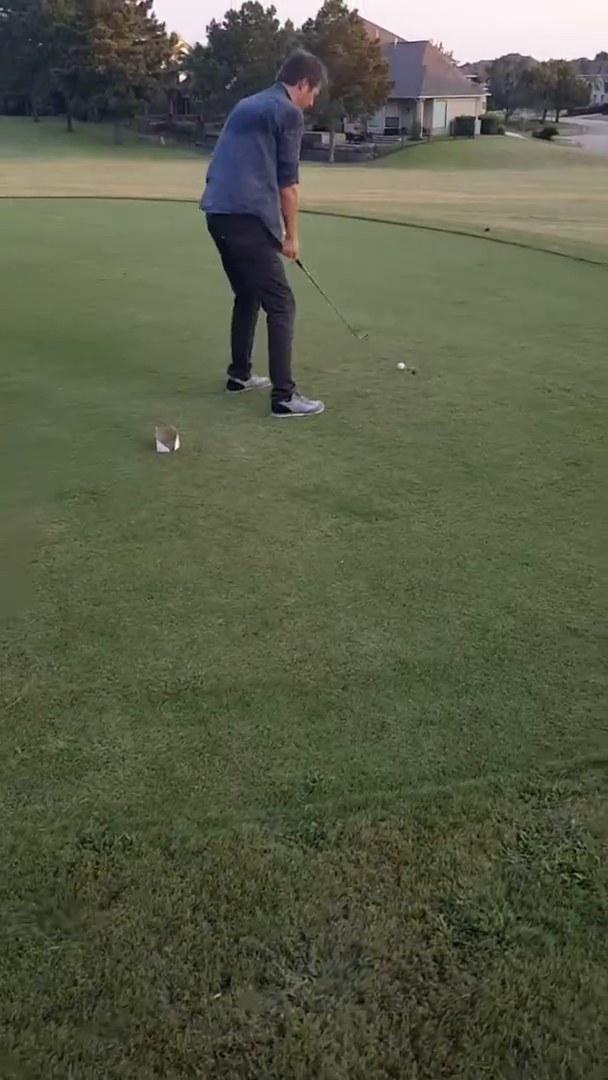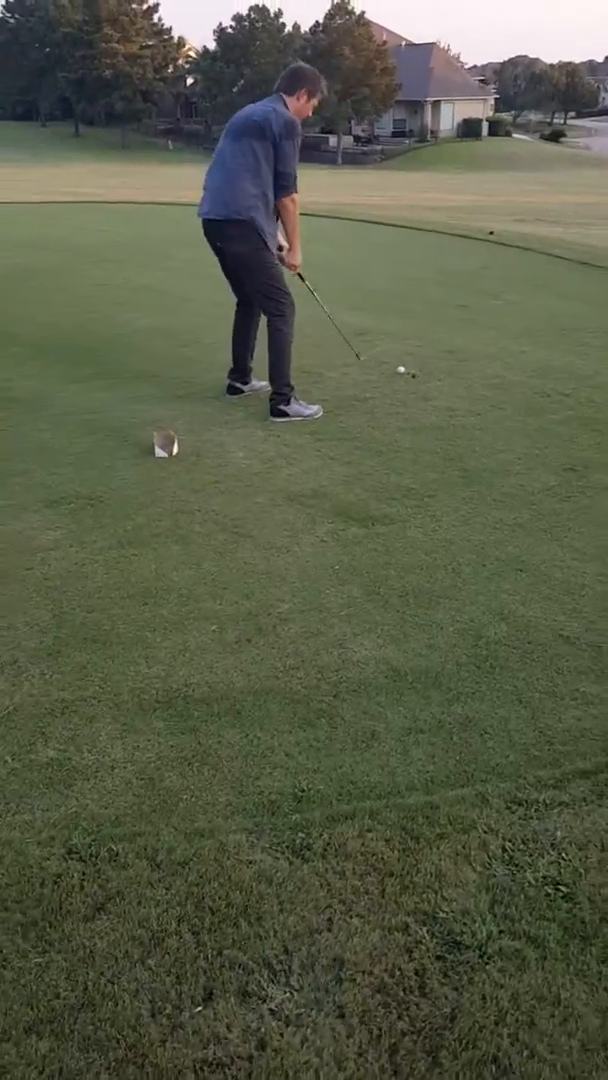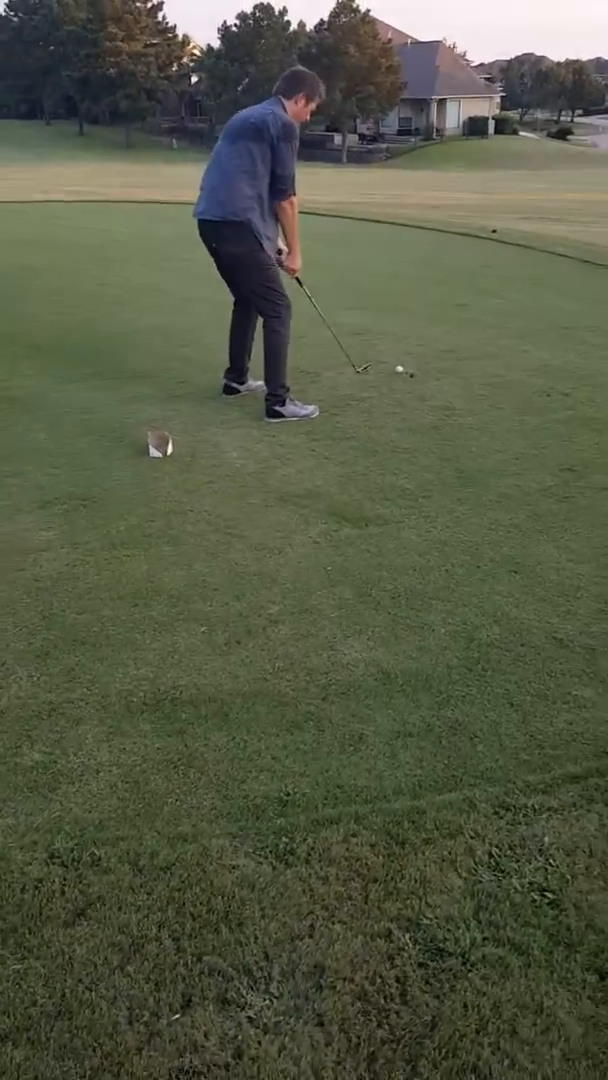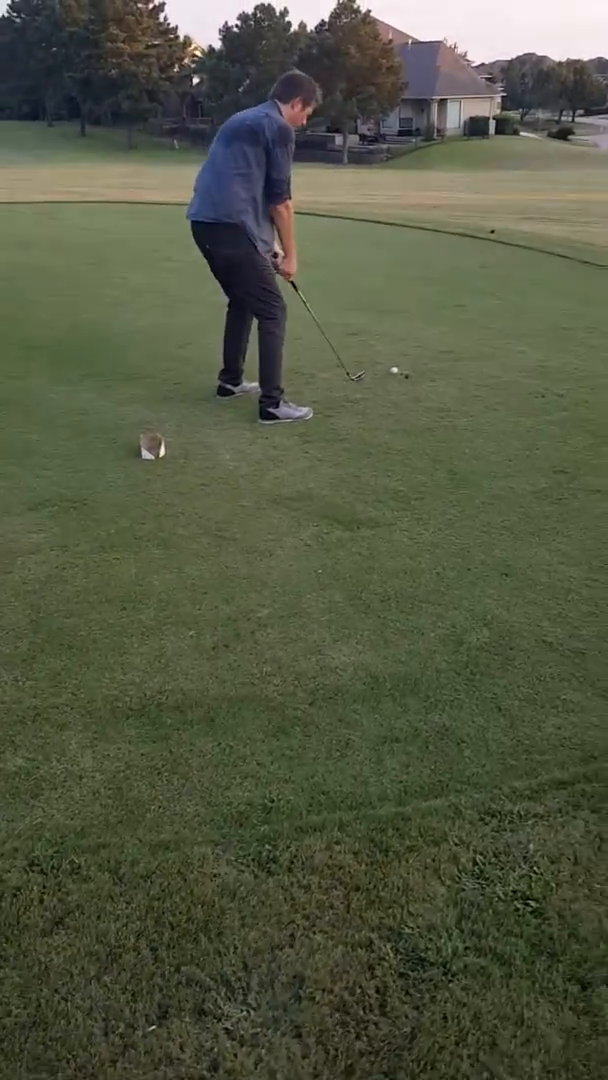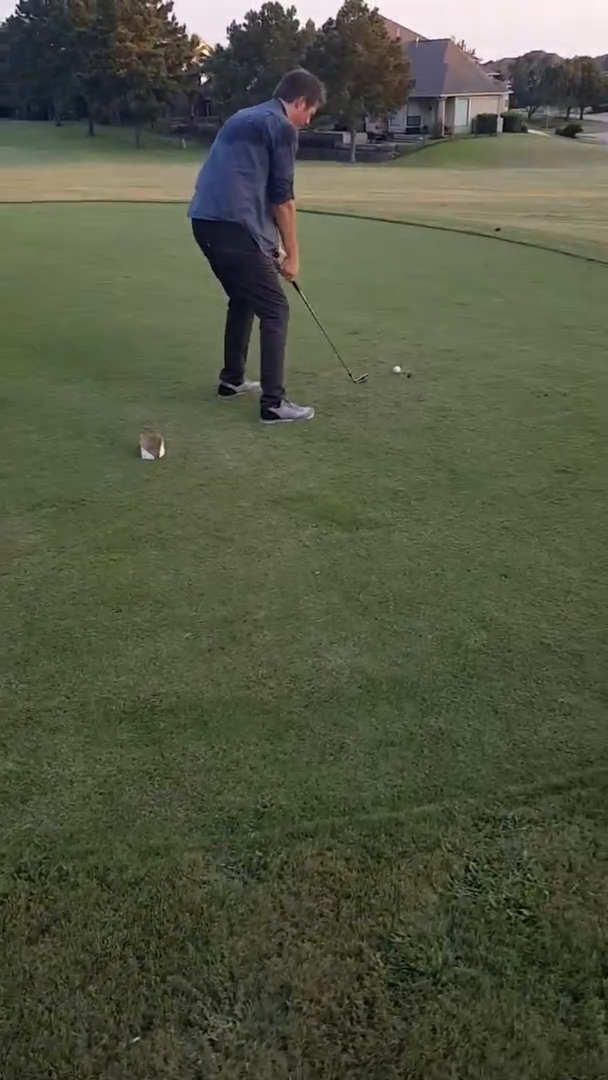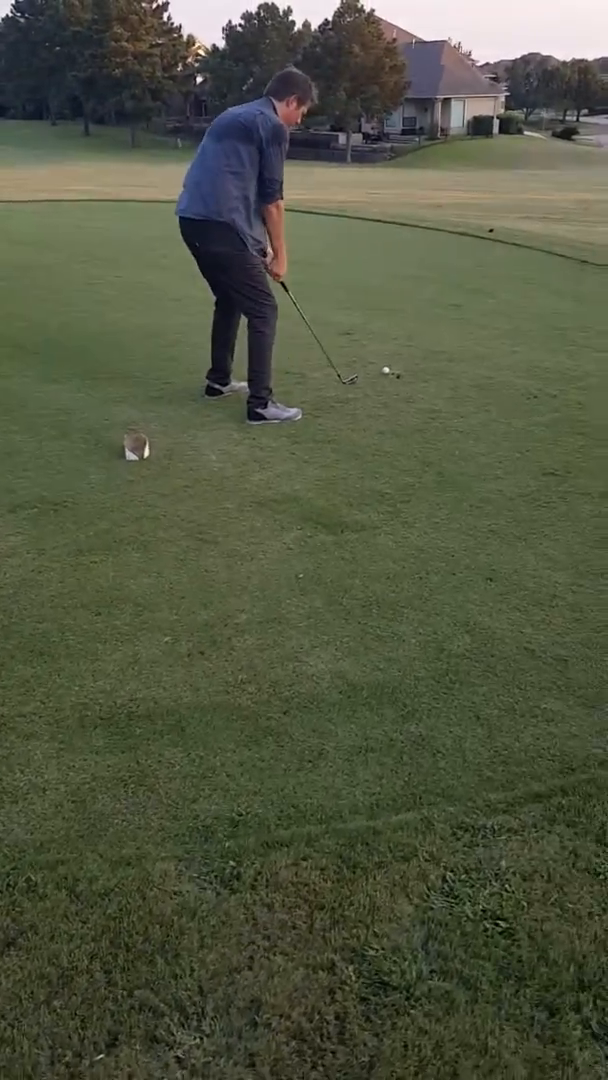
dt=0.1s
person 1, frame 1
left shoulder: (248, 105)
right shoulder: (288, 113)
right elbow: (287, 182)
left wrist: (276, 227)
right wrist: (291, 235)
left hip: (219, 211)
right hip: (245, 216)
left knee: (248, 295)
right knee: (280, 304)
left ankle: (240, 374)
right ankle: (284, 396)
person 1, frame 2
left shoulder: (248, 114)
right shoulder: (286, 122)
right elbow: (286, 192)
left wrist: (274, 235)
right wrist: (294, 246)
left hip: (216, 218)
right hip: (241, 223)
left knee: (249, 300)
right knee: (280, 308)
left ankle: (240, 378)
right ankle: (282, 400)
person 1, frame 3
left shoulder: (247, 116)
right shoulder: (284, 125)
right elbow: (284, 195)
left wrist: (272, 240)
right wrist: (294, 250)
left hip: (211, 220)
right hip: (236, 224)
left knee: (247, 299)
right knee: (277, 309)
left ankle: (236, 379)
right ankle: (278, 401)
person 1, frame 4
left shoulder: (243, 119)
right shoulder: (279, 129)
right elbow: (279, 199)
left wrist: (268, 243)
right wrist: (290, 254)
left hip: (205, 221)
right hip: (230, 227)
left knee: (242, 301)
right knee: (272, 311)
left ankle: (230, 380)
right ankle: (272, 403)
person 1, frame 5
left shoulder: (245, 117)
right shoulder: (283, 128)
right elbow: (282, 199)
left wrist: (271, 243)
right wrist: (292, 254)
left hip: (205, 220)
right hip: (232, 225)
left knee: (242, 300)
right knee: (275, 310)
left ankle: (231, 379)
right ankle: (273, 403)
person 1, frame 6
left shoulder: (235, 115)
right shoulder: (273, 127)
right elbow: (271, 198)
left wrist: (259, 243)
right wrist: (280, 254)
left hip: (193, 219)
right hip: (220, 224)
left knee: (229, 300)
right knee: (263, 310)
left ankle: (218, 379)
right ankle: (260, 403)
